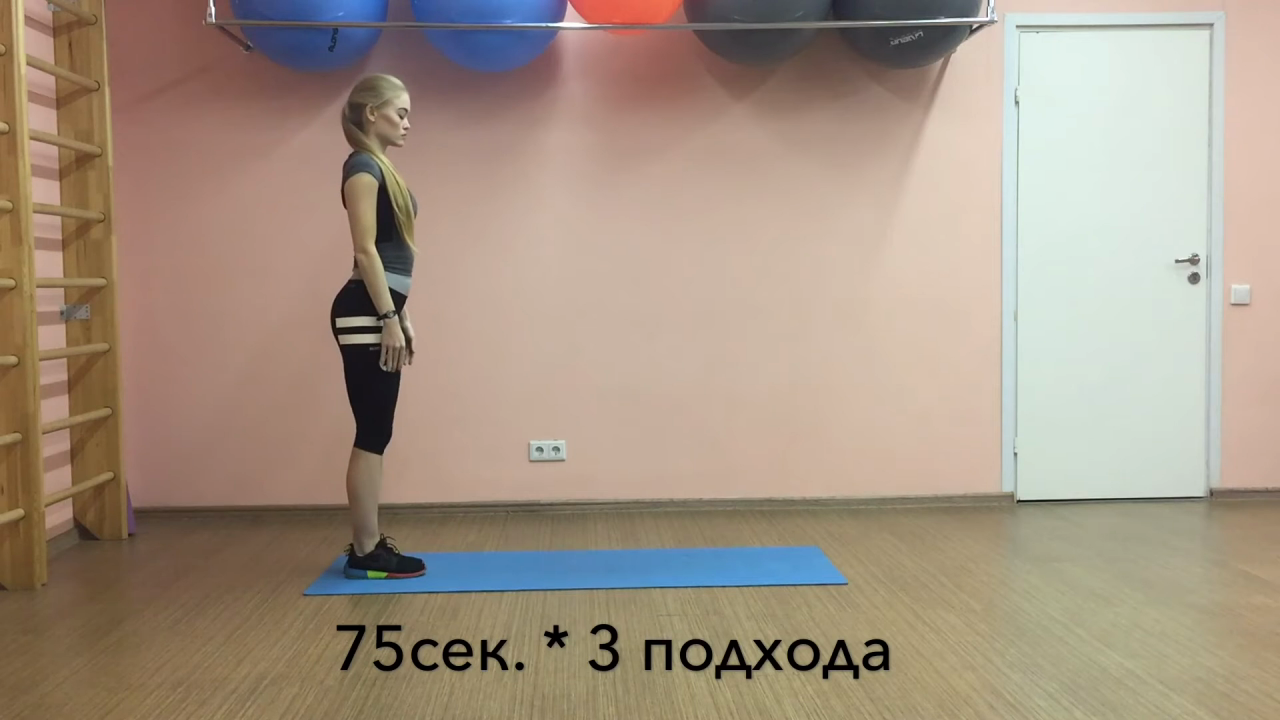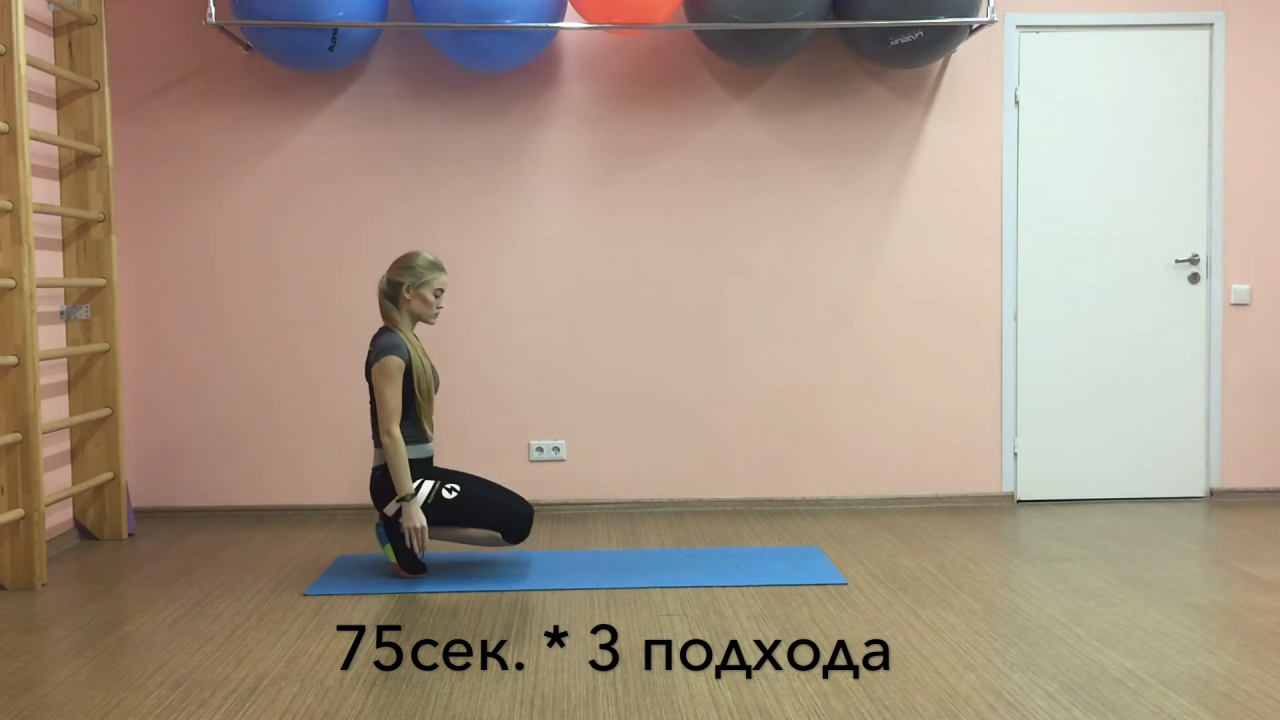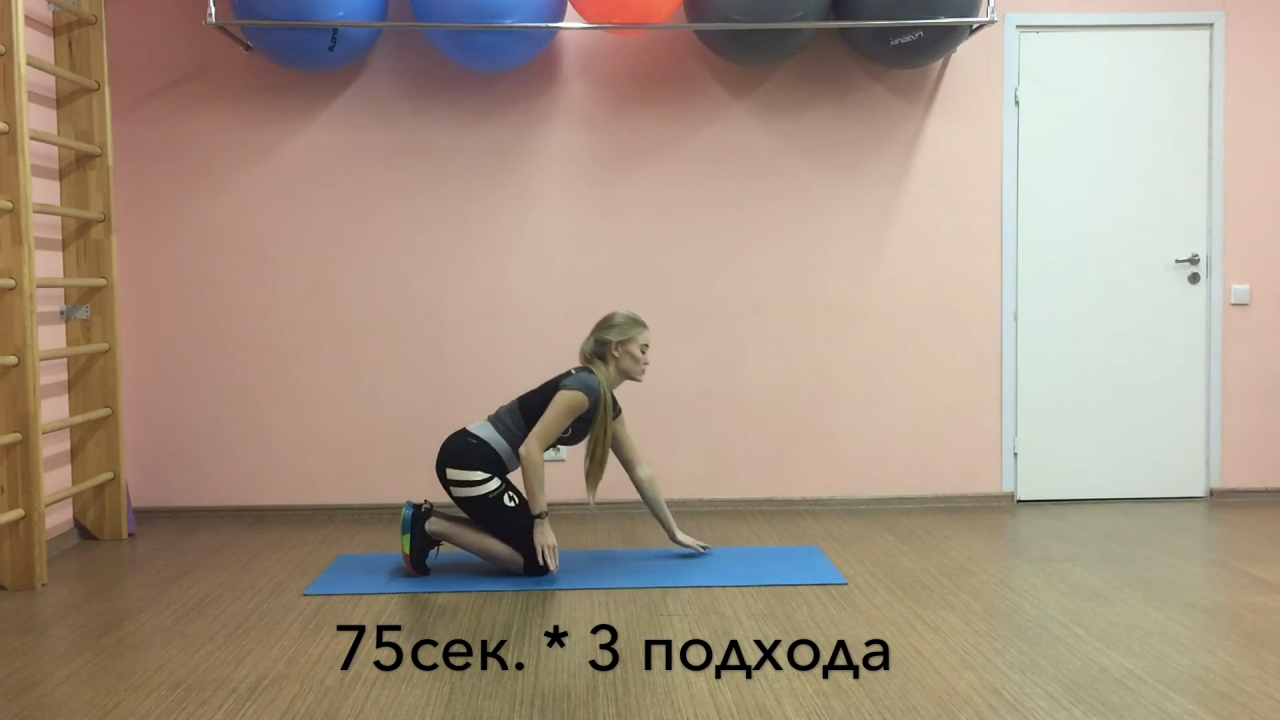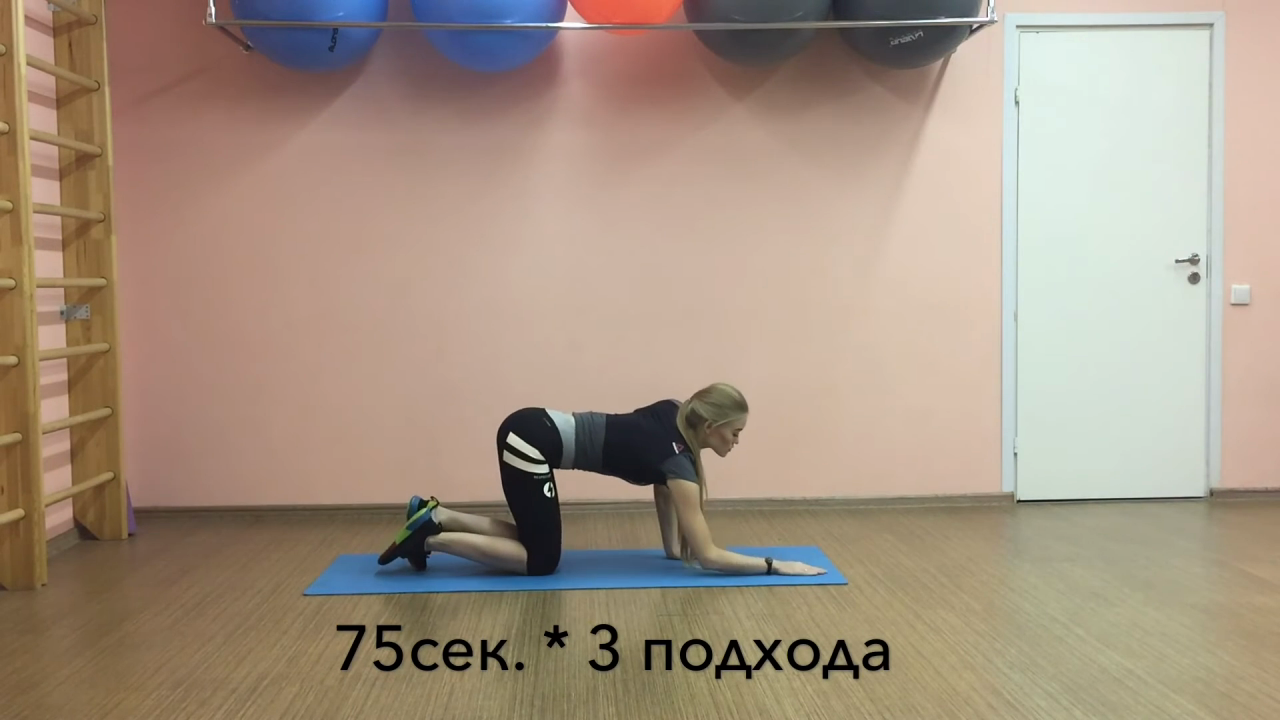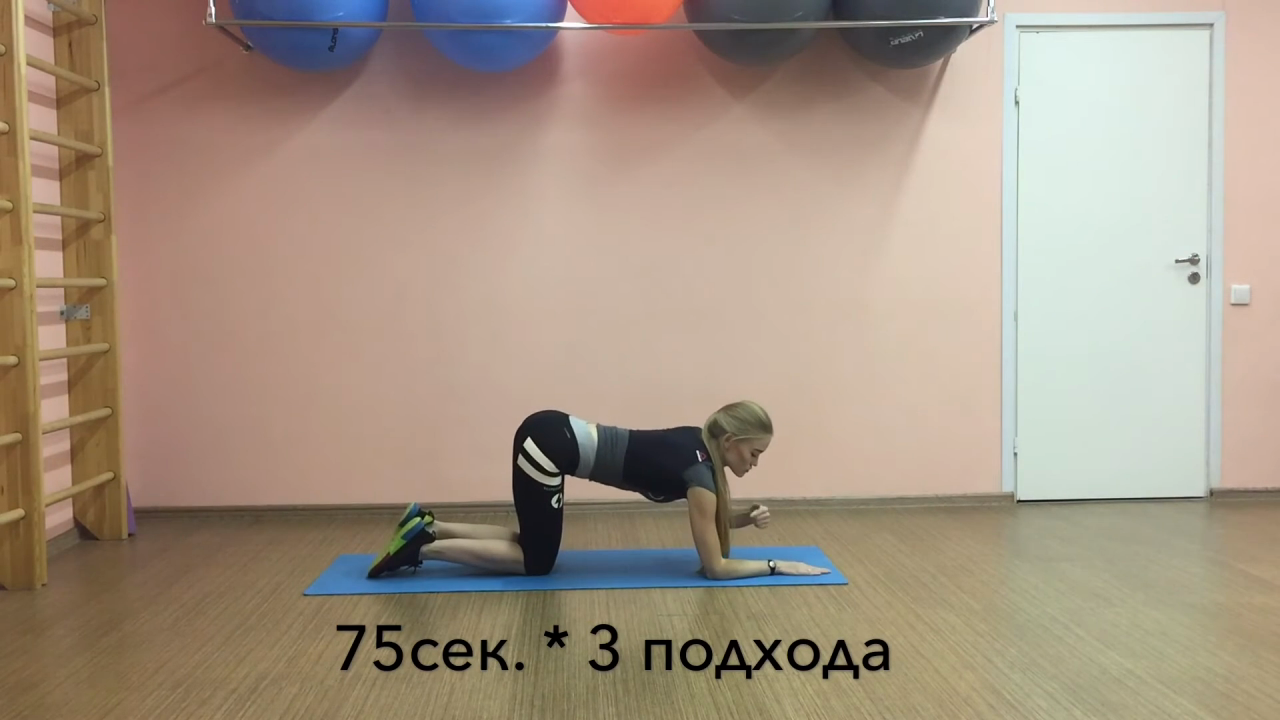
dt=1s
person 1, frame 1
left shoulder: (379, 167)
right shoulder: (362, 167)
right elbow: (366, 250)
left wrist: (401, 317)
right wrist: (389, 319)
left hip: (379, 310)
right hip: (365, 313)
left knee: (375, 436)
right knee: (373, 436)
left ankle: (369, 546)
right ankle: (365, 554)
person 1, frame 2
left shoulder: (405, 341)
right shoulder: (390, 347)
right elbow: (390, 432)
right wrist: (409, 503)
left hip: (417, 471)
right hip: (400, 481)
left knee: (518, 513)
right knee: (516, 522)
left ankle: (408, 531)
right ankle: (404, 531)
person 1, frame 3
left shoulder: (604, 400)
right shoulder: (585, 387)
left elbow: (639, 470)
right elbow: (530, 450)
left wrist: (674, 531)
right wrist: (541, 521)
left hip: (477, 461)
right hip: (468, 461)
left knee: (542, 552)
right knee: (537, 559)
left ankle: (431, 520)
right ankle: (431, 527)
person 1, frame 4
left shoulder: (674, 414)
right shoulder: (678, 460)
right elbow: (708, 556)
left wrist: (672, 549)
right wrist: (775, 565)
left hip: (529, 429)
right hip: (531, 441)
left knee: (535, 543)
right knee: (542, 561)
left ankle: (436, 517)
right ankle: (430, 538)
person 1, frame 5
left shoulder: (698, 442)
right shoulder: (700, 472)
left elbow: (706, 518)
right elbow: (716, 568)
left wrist: (745, 518)
right wrist: (777, 566)
left hip: (549, 432)
right hip: (549, 446)
left knee: (535, 545)
right knee: (537, 561)
left ankle: (428, 527)
right ankle: (424, 546)
